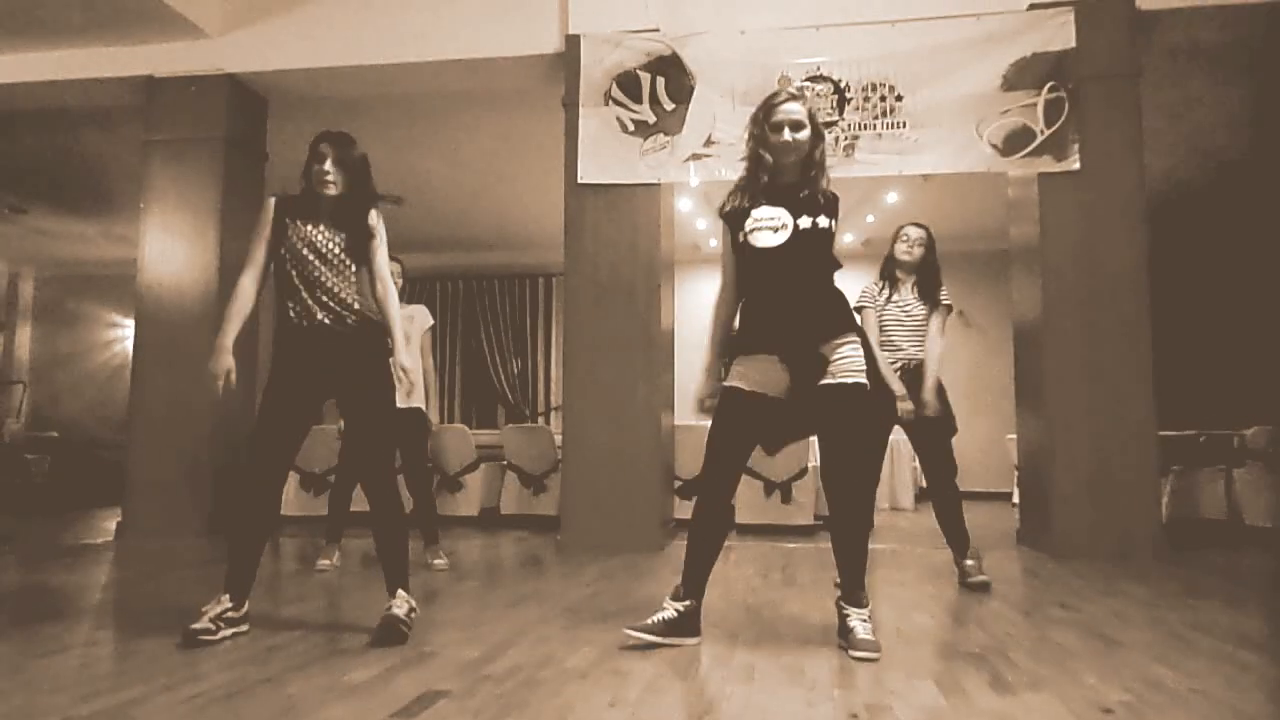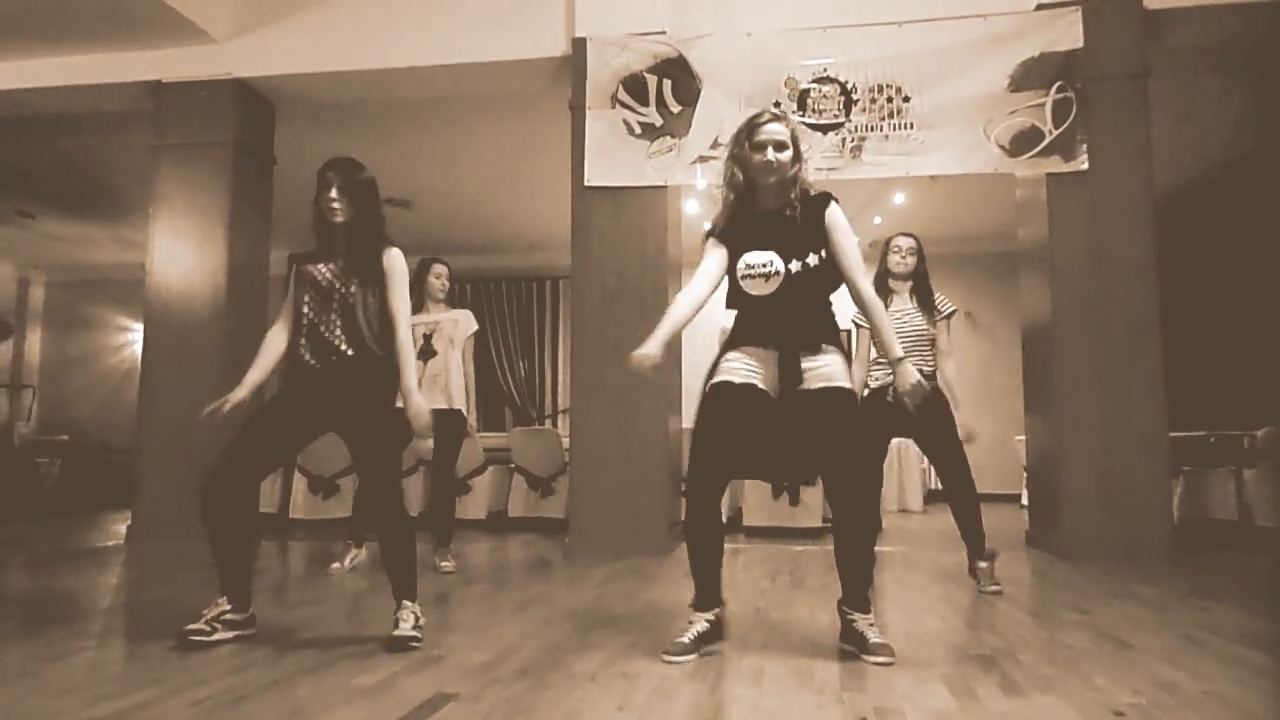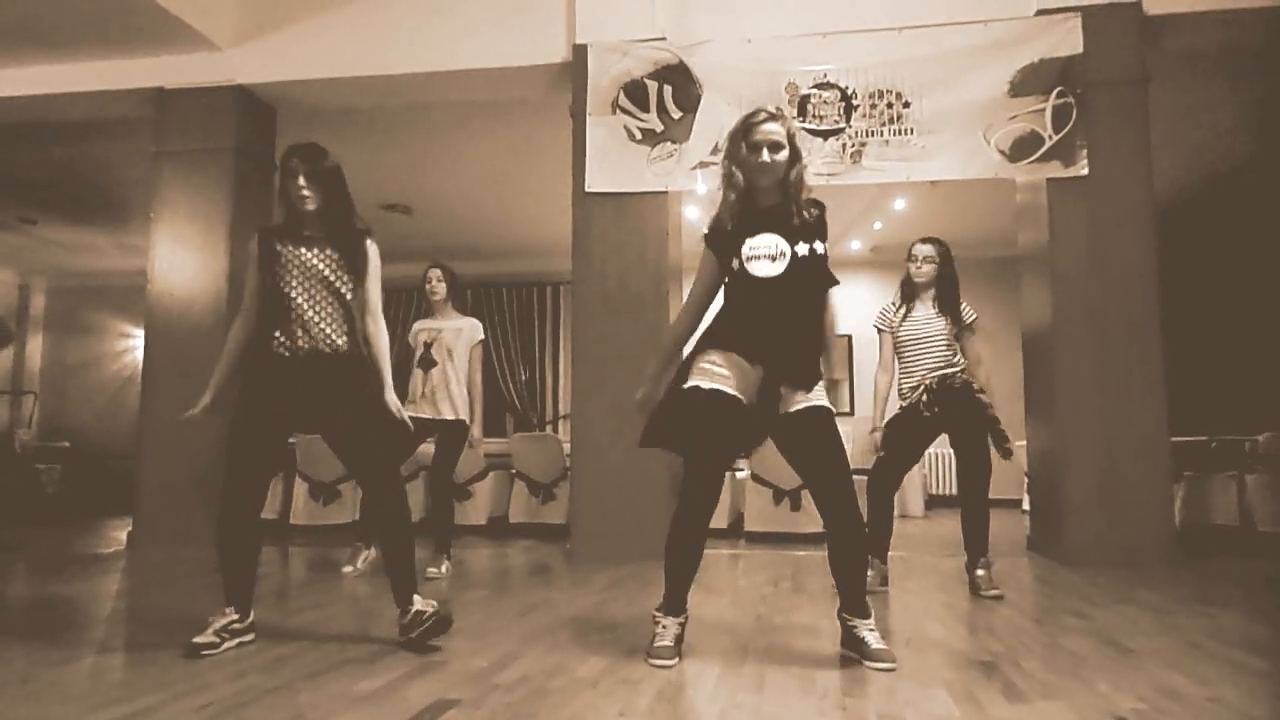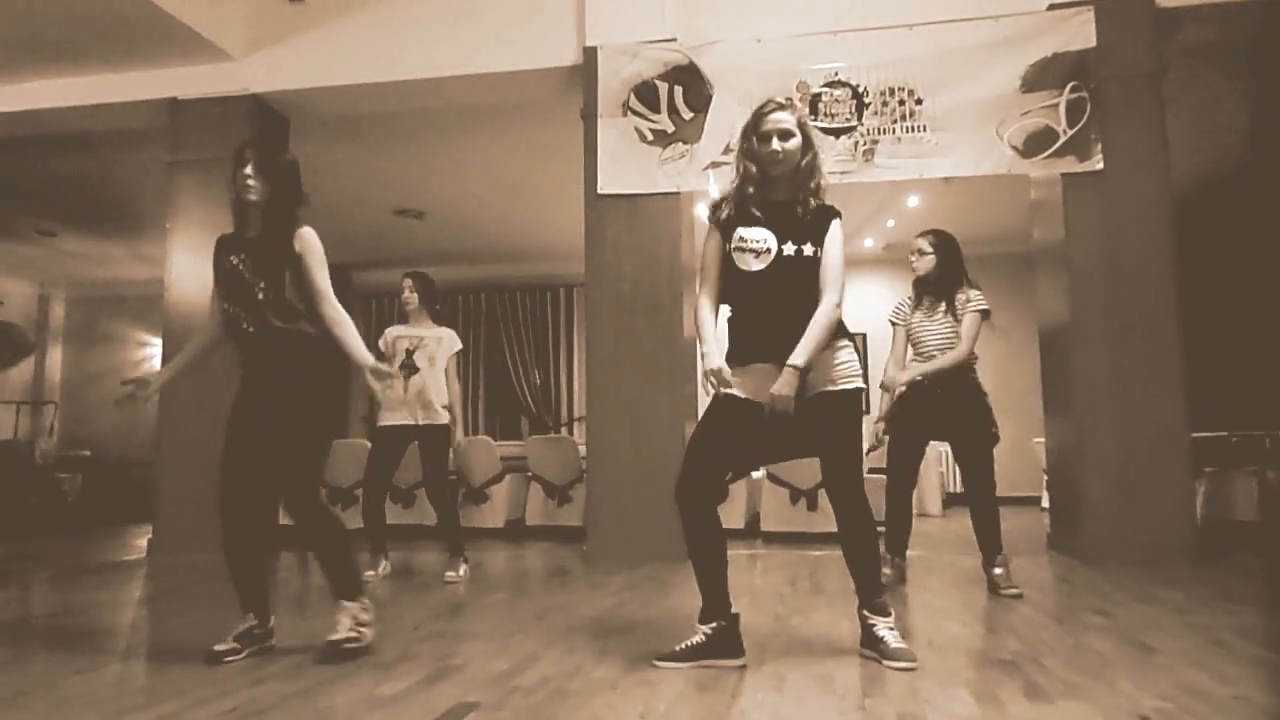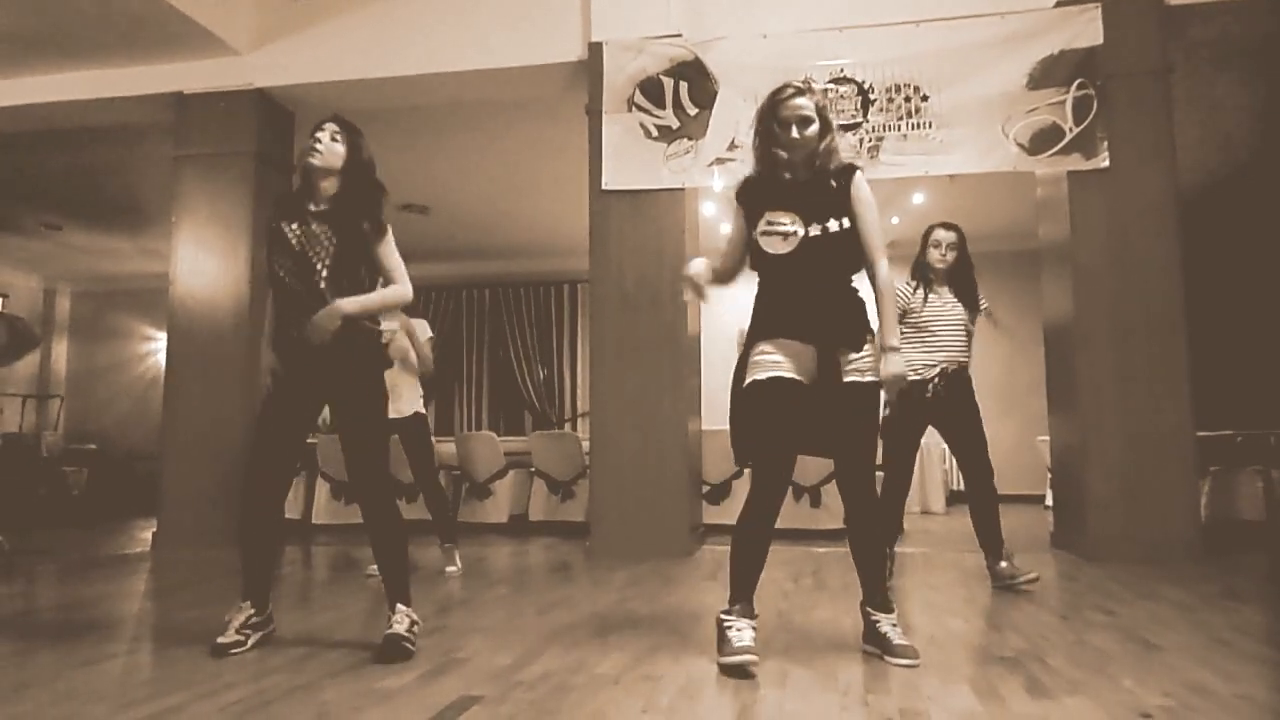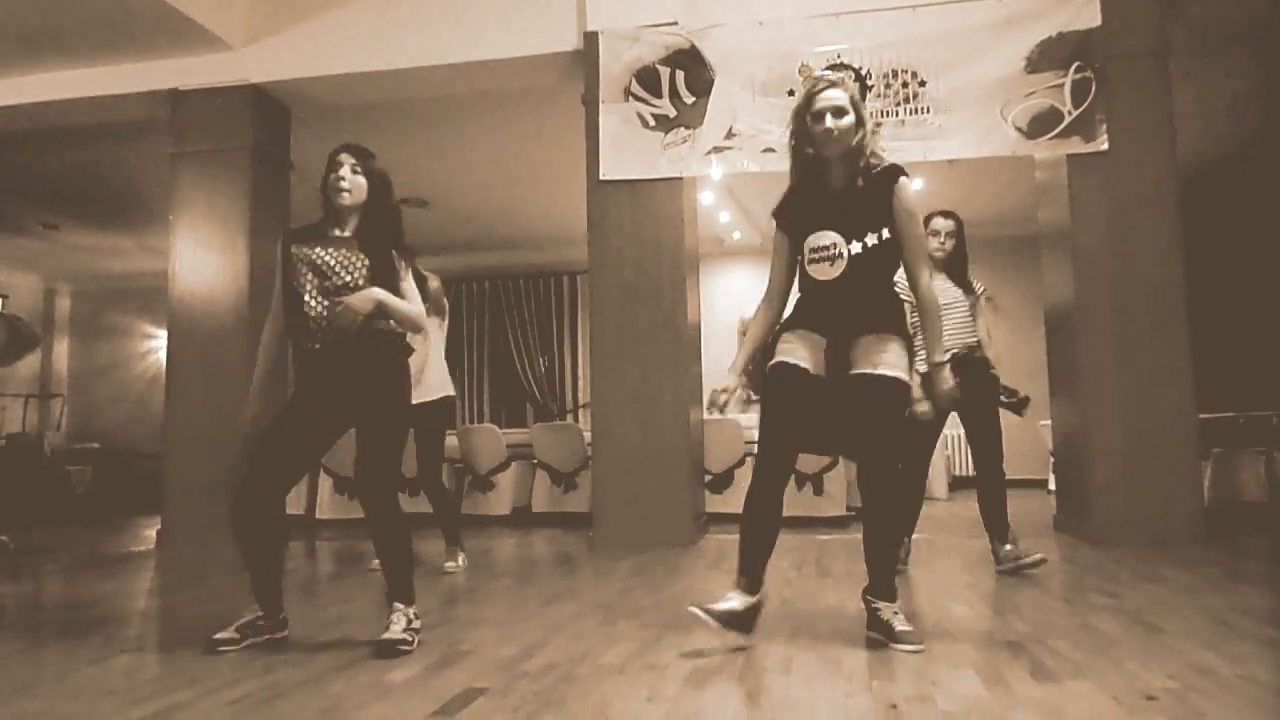
dt=0.7s
person 1, frame 1
left shoulder: (825, 201)
right shoulder: (742, 203)
right elbow: (730, 293)
right wrist: (710, 371)
left hip: (831, 350)
right hip: (760, 355)
left knee: (849, 482)
right knee: (715, 479)
left ankle: (854, 610)
right ankle: (685, 606)
person 1, frame 2
left shoulder: (820, 211)
right shoulder: (727, 229)
left elbow: (860, 285)
right elbow: (698, 288)
left wrist: (898, 359)
right wrist: (655, 340)
left hip: (816, 358)
right hip: (750, 358)
left knee: (851, 491)
right knee: (704, 486)
left ankle: (857, 616)
right ankle: (707, 613)
person 1, frame 3
left shoulder: (814, 216)
right shoulder: (725, 227)
right elbow: (694, 307)
left wrist: (826, 368)
right wrist: (656, 378)
left hip: (796, 376)
right hip: (726, 364)
left knee: (841, 501)
right knee: (698, 496)
left ankle: (857, 622)
right ankle: (670, 618)
person 1, frame 4
left shoulder: (824, 219)
right shoulder: (728, 212)
left elbow: (830, 302)
right elbow: (709, 294)
left wrist: (794, 370)
right wrist: (709, 352)
left hip: (824, 365)
right hip: (750, 368)
left knee: (846, 492)
right knee: (692, 490)
left ankle: (876, 620)
right ankle: (719, 628)
person 1, frame 5
left shoulder: (848, 181)
right shoulder: (755, 191)
left elbow: (879, 266)
right elbow: (728, 268)
left wrist: (892, 344)
right wrist: (699, 268)
left hip: (847, 343)
right hip: (778, 342)
left knee: (857, 483)
right knee: (769, 479)
left ankle: (879, 616)
right ankle: (739, 617)
person 1, frame 6
left shoulder: (888, 185)
right shoulder: (794, 206)
left elbow: (920, 274)
right elbow: (772, 298)
left wrist: (936, 360)
right wrist: (734, 373)
left hip: (875, 336)
right hip: (807, 335)
left knee: (881, 469)
right knee: (772, 458)
left ankle: (882, 602)
right ankle: (745, 595)
person 2, frame 1
left shoulder: (367, 220)
right shoulder: (279, 210)
left elbow: (384, 283)
right elbow: (252, 276)
left wrist: (400, 344)
right wrist: (224, 344)
left hip: (361, 353)
right hip: (298, 352)
left knee: (376, 474)
right knee: (261, 472)
left ankle: (399, 596)
right ankle: (233, 600)
person 2, frame 2
left shoulder: (386, 257)
right shoulder: (303, 263)
left elbow: (401, 324)
right elbow: (283, 326)
left wrist: (410, 390)
right wrist: (247, 385)
left hip: (365, 388)
right hip: (304, 387)
left knee: (383, 496)
right knee: (224, 485)
left ankle: (406, 607)
right ankle: (236, 605)
person 2, frame 3
left shoulder: (360, 246)
right shoulder: (266, 243)
left elbow: (373, 319)
right elbow: (247, 318)
left wrist: (387, 387)
right wrist: (212, 390)
left hip: (341, 379)
right hip: (274, 379)
left knee: (385, 488)
right knee: (239, 495)
left ankle: (410, 604)
right ankle: (238, 613)
person 2, frame 4
left shoulder: (299, 237)
right shoulder: (227, 247)
left elbow: (326, 304)
right elbow: (218, 323)
left wrist: (363, 359)
right wrist: (162, 375)
left hip: (304, 372)
right hip: (258, 380)
left knee: (297, 489)
right knee: (238, 498)
left ankle: (353, 606)
right ankle: (256, 619)
person 2, frame 5
left shoulder: (364, 218)
right shoulder: (284, 215)
left elbow: (402, 290)
right elbow: (279, 293)
left wrist: (343, 307)
right wrist: (270, 348)
left hip: (355, 362)
right hip: (297, 363)
left knee: (372, 487)
right knee: (262, 483)
left ankle: (401, 611)
right ankle: (255, 608)
person 2, frame 6
left shoulder: (385, 247)
right shoulder: (296, 243)
left elbow: (418, 319)
right elbow: (278, 318)
left wrist: (379, 297)
right wrist: (257, 388)
left hip: (378, 375)
right hip: (318, 382)
left knee: (376, 490)
right knee: (254, 493)
left ankle: (400, 609)
right ankle: (269, 612)
person 3, frame 1
left shoulder: (936, 294)
right shoulder: (873, 292)
left elbow: (935, 344)
right elbow: (872, 345)
left wrist: (928, 389)
left hip: (921, 386)
left knee: (941, 473)
left ankle: (965, 557)
person 3, frame 2
left shoulder: (934, 303)
left elbow: (946, 359)
right elbow: (859, 363)
left wrist: (957, 412)
left hip: (925, 398)
right hip: (878, 401)
left knee: (958, 478)
left ankle: (980, 559)
person 3, frame 3
left shoulder: (957, 309)
right shoulder: (891, 313)
left elbow: (975, 365)
right elbow: (885, 370)
left wrist: (989, 416)
right wrist: (877, 423)
left hip: (959, 402)
right hip: (915, 408)
left knee: (975, 484)
right knee: (880, 481)
left ankle: (978, 567)
right ankle: (876, 566)
person 3, frame 4
left shoulder: (969, 297)
right shoulder: (906, 306)
left elbow: (964, 350)
right elbow: (895, 361)
left wrist: (913, 373)
right wrist: (882, 413)
left hip: (959, 395)
right hip: (916, 398)
left knee: (979, 482)
right knee: (899, 480)
left ankle: (995, 566)
right ankle: (894, 562)
person 3, frame 5
left shoulder: (969, 296)
right shoulder: (907, 292)
left hip: (957, 392)
right hip: (913, 392)
left knee: (980, 475)
right knee: (896, 477)
left ankle: (999, 561)
right ankle: (884, 556)
person 3, frame 6
left shoulder: (967, 282)
right shoulder: (907, 281)
left elbow: (983, 333)
left wrist: (997, 376)
right wrist: (916, 392)
left hip: (974, 376)
left knee: (990, 460)
right knee: (914, 465)
left ankle: (1003, 546)
right ankle: (900, 545)
person 4, frame 1
left shoulder: (418, 314)
left elbow: (427, 361)
left wrist: (433, 405)
left hip: (409, 405)
left knee: (417, 473)
right knee: (348, 473)
left ankle: (432, 543)
right ankle: (332, 542)
person 4, frame 2
left shoulder: (463, 318)
right shoulder: (409, 323)
left elbow: (468, 368)
left wrist: (472, 411)
left hip: (450, 406)
left knee: (444, 476)
left ankle: (443, 548)
right ankle: (356, 543)
person 4, frame 3
left shoulder: (470, 326)
right shoulder: (418, 328)
left elbow: (475, 376)
right elbow: (417, 371)
left wrist: (477, 422)
right wrist: (404, 405)
left hip: (453, 415)
right hip: (416, 411)
left knee: (439, 483)
left ankle: (442, 554)
right ankle: (364, 544)
person 4, frame 4
left shoulder: (446, 336)
right shoulder: (391, 334)
left elbow: (452, 383)
left wrist: (458, 425)
right wrist: (376, 386)
left hip: (434, 420)
right hip: (392, 419)
left knee: (438, 489)
right knee: (373, 488)
left ankle: (457, 556)
right ankle: (379, 556)
person 4, frame 5
left shoulder: (418, 326)
left elbow: (427, 368)
left wrist: (411, 335)
left hip: (410, 411)
left knee: (427, 479)
left ankle: (449, 546)
person 4, frame 6
left shoulder: (435, 309)
left elbow: (435, 287)
left wrist: (419, 272)
left hip: (432, 399)
left knee: (428, 475)
left ankle: (454, 546)
